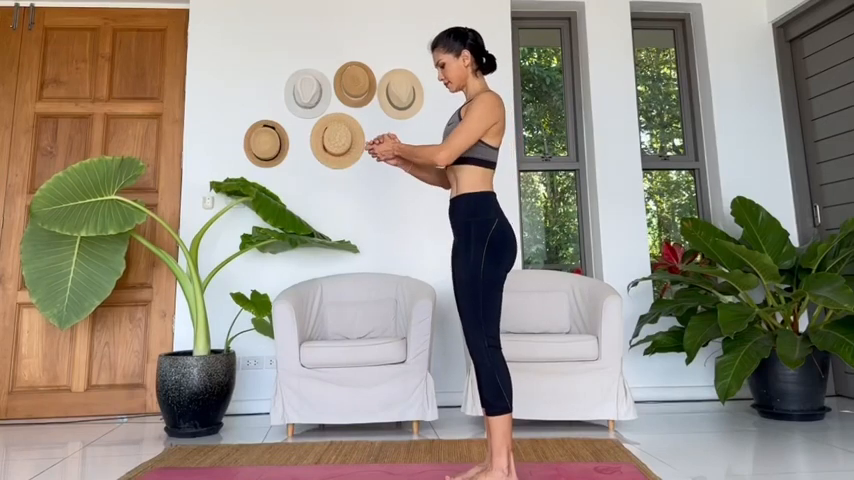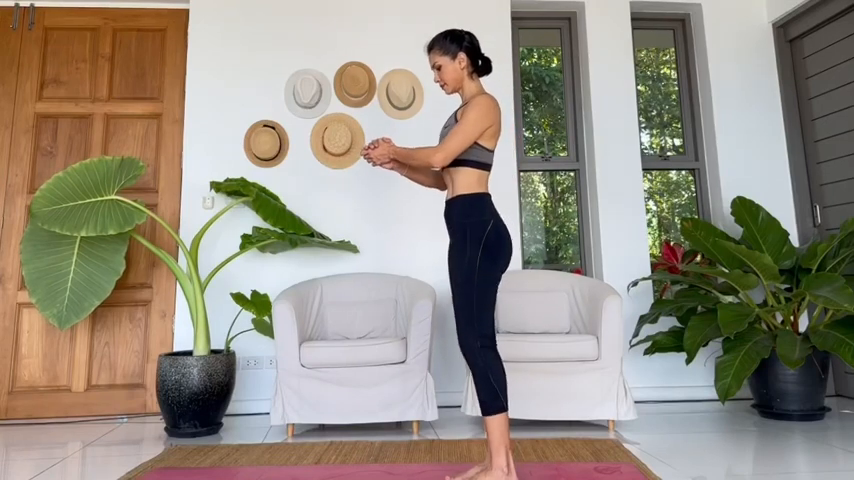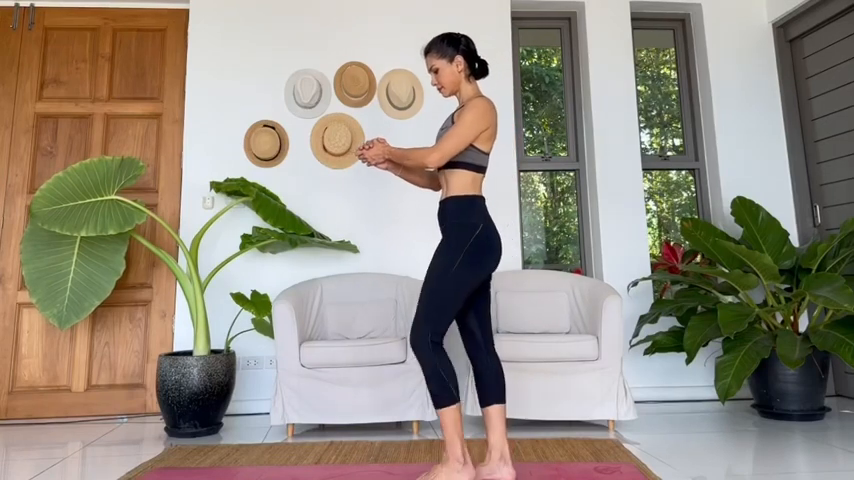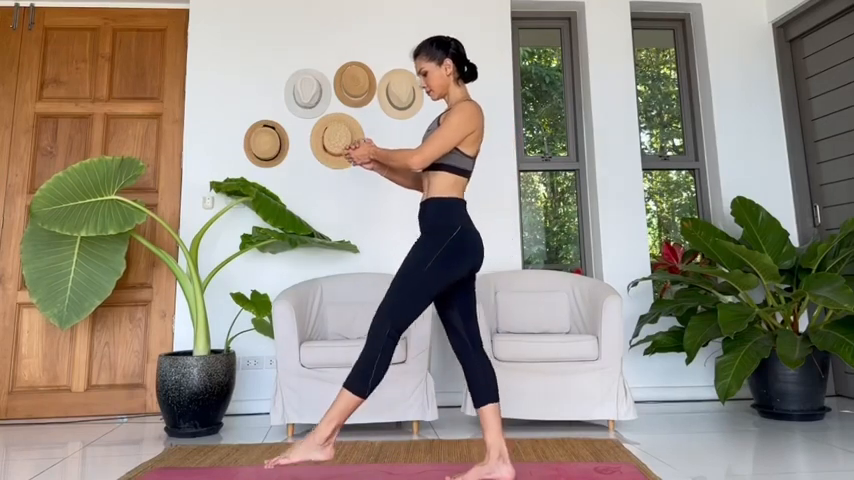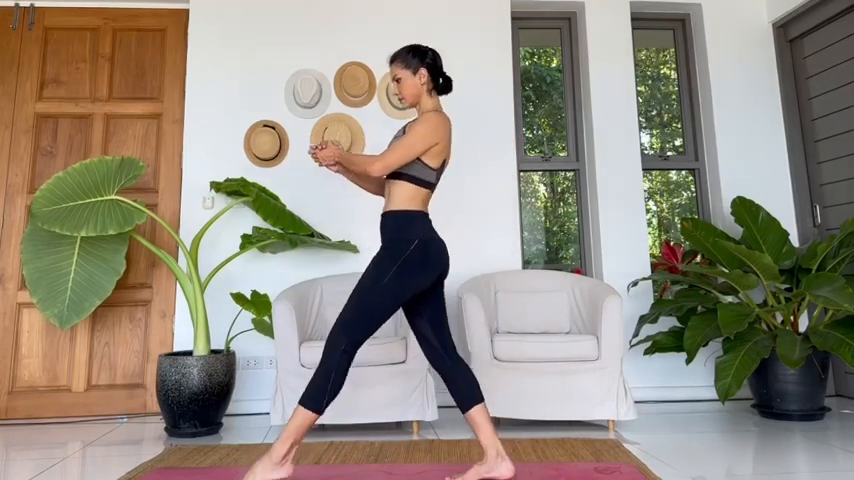
dt=0.3s
person 1, frame 1
left shoulder: (487, 101)
right shoulder: (468, 108)
left elbow: (442, 156)
right elbow: (445, 176)
left wrist: (399, 148)
right wrist: (399, 158)
left hip: (484, 228)
right hip: (470, 231)
left knee: (483, 343)
right knee: (480, 344)
person 1, frame 2
left shoulder: (483, 104)
right shoulder: (463, 111)
left elbow: (438, 157)
right elbow: (441, 177)
left wrist: (394, 152)
right wrist: (395, 162)
left hip: (479, 230)
right hip: (468, 232)
left knee: (474, 342)
right knee: (480, 343)
person 1, frame 3
left shoulder: (479, 106)
right shoulder: (461, 113)
left elbow: (433, 159)
right elbow: (436, 178)
left wrist: (389, 151)
right wrist: (389, 164)
left hip: (469, 231)
right hip: (465, 234)
left knee: (424, 336)
right knee: (478, 343)
person 1, frame 4
left shoulder: (466, 110)
right shoulder: (450, 115)
left elbow: (417, 160)
right elbow: (423, 180)
left wrist: (374, 152)
right wrist: (375, 164)
left hip: (447, 234)
right hip: (453, 238)
left knee: (384, 329)
right knee: (467, 345)
left ankle: (321, 438)
person 1, frame 5
left shoulder: (433, 121)
right shoulder: (420, 125)
left elbow: (379, 167)
right elbow: (387, 185)
left wrist: (338, 155)
right wrist: (341, 165)
left hip: (409, 246)
right hip: (418, 248)
left knee: (342, 341)
right knee: (442, 353)
